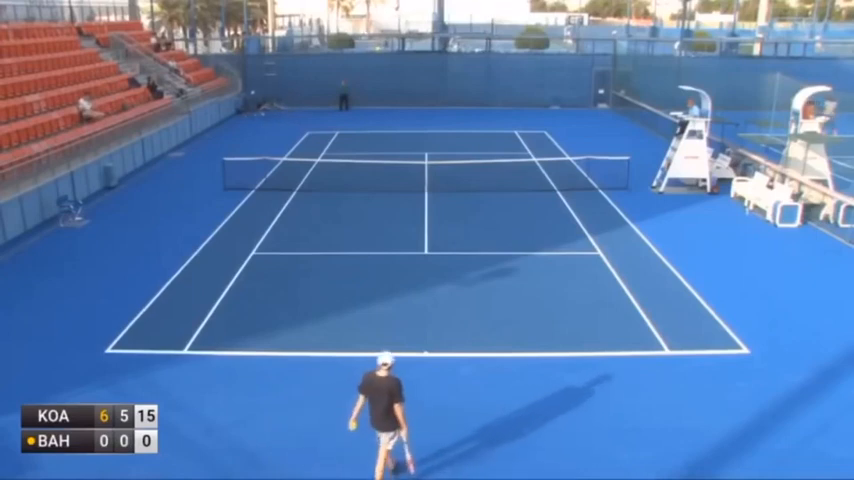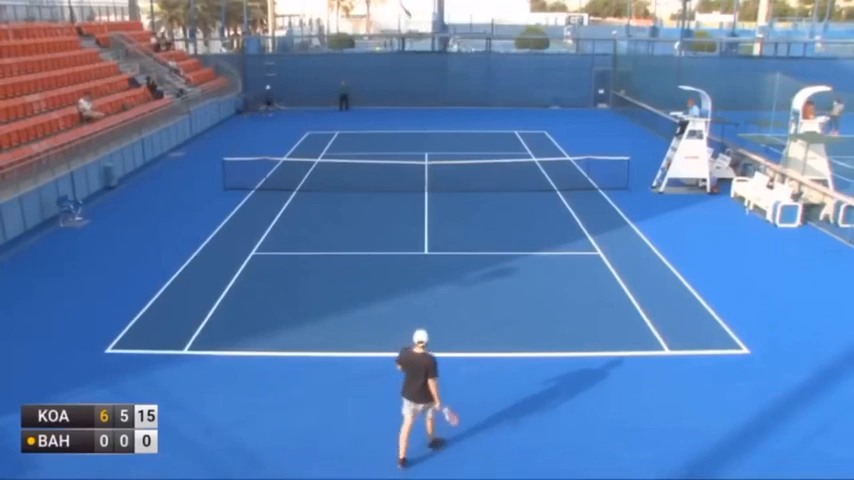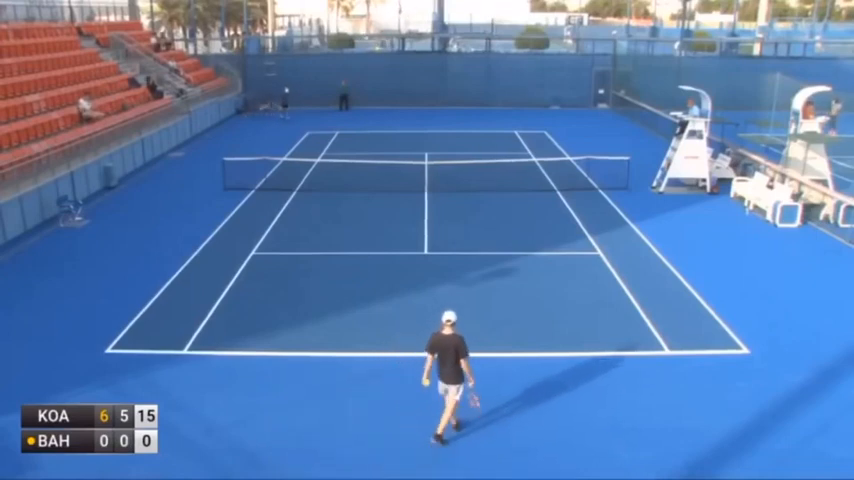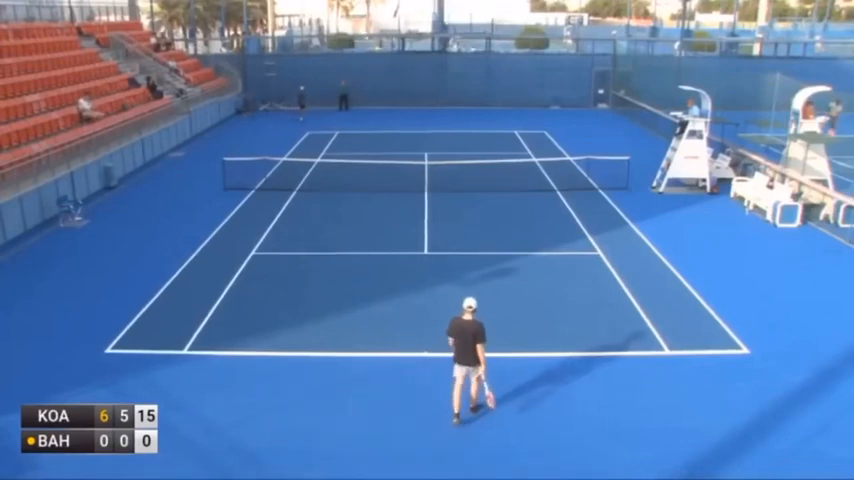
dt=0.7s
person 1, frame 1
left shoulder: (368, 377)
right shoulder: (395, 382)
left elbow: (361, 398)
right elbow: (398, 407)
left wrist: (354, 416)
right wrist: (404, 427)
left hip: (375, 420)
right hip: (390, 424)
left knee: (384, 446)
right knee: (383, 454)
left ankle: (392, 467)
person 1, frame 2
left shoulder: (405, 353)
right shoulder: (430, 360)
left elbow: (400, 367)
right elbow: (432, 382)
right wrist: (438, 400)
left hip: (408, 395)
right hip: (425, 398)
left knee: (406, 425)
right knee: (429, 418)
left ankle: (401, 459)
right ankle: (432, 441)
person 1, frame 3
left shoulder: (434, 337)
right shoulder: (459, 340)
left elbow: (430, 358)
right elbow: (464, 362)
left wrist: (426, 375)
right wrist: (470, 377)
left hip: (442, 376)
right hip: (455, 378)
left knee: (448, 401)
right knee: (451, 406)
left ankle: (454, 423)
right ankle: (438, 434)
person 1, frame 4
left shoulder: (454, 322)
right shoulder: (478, 326)
left elbow: (451, 340)
right elbow: (480, 347)
right wrist: (483, 365)
left hip: (459, 359)
right hip: (474, 361)
left knee: (458, 385)
right knee: (475, 381)
left ankle: (456, 413)
right ankle: (473, 405)
